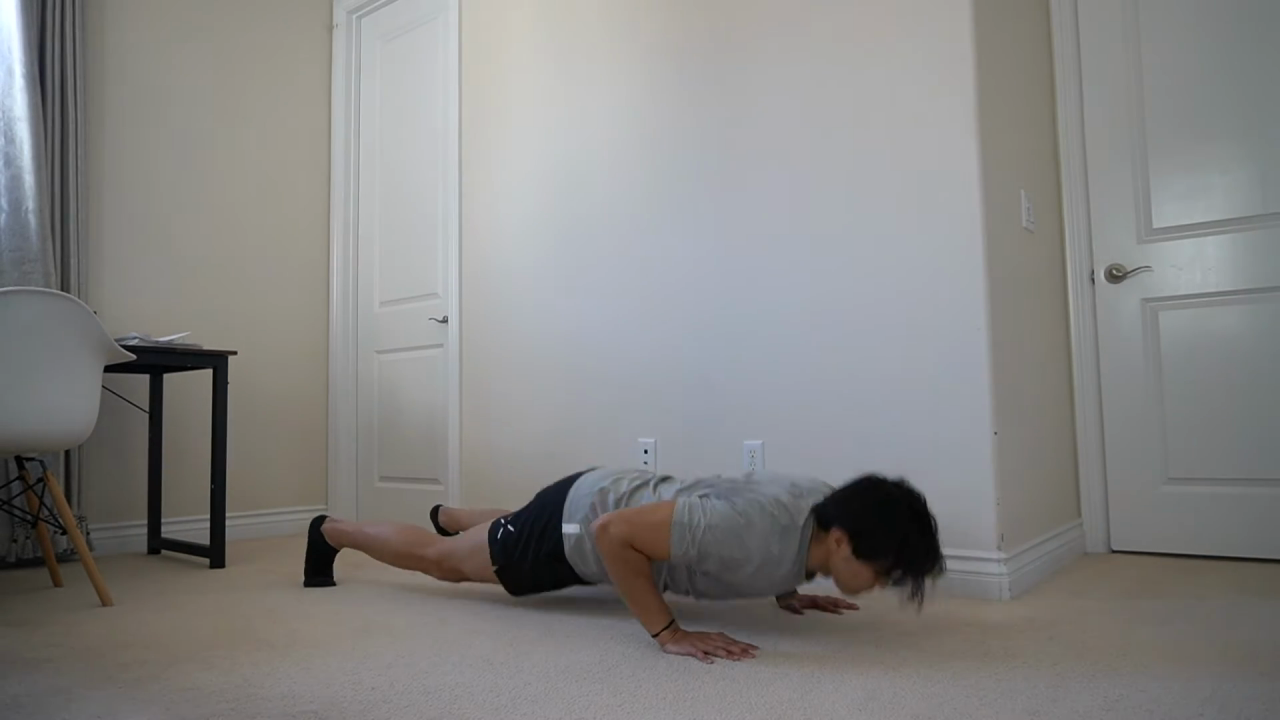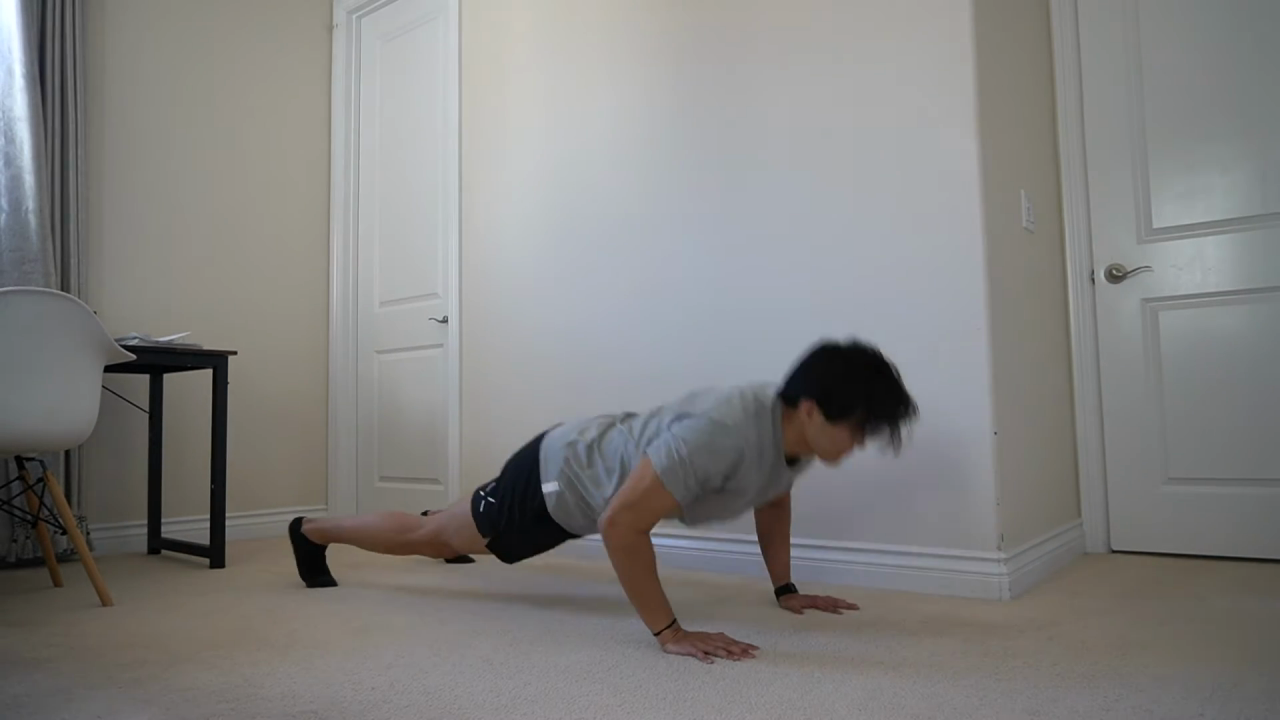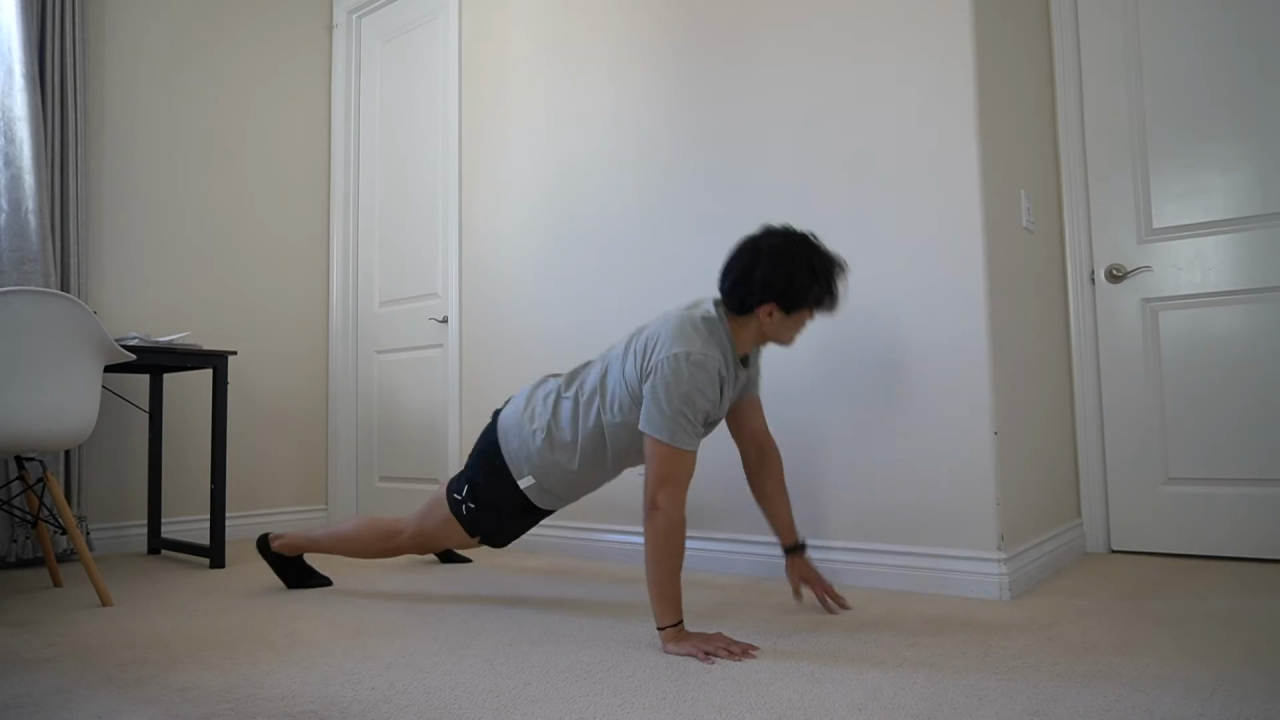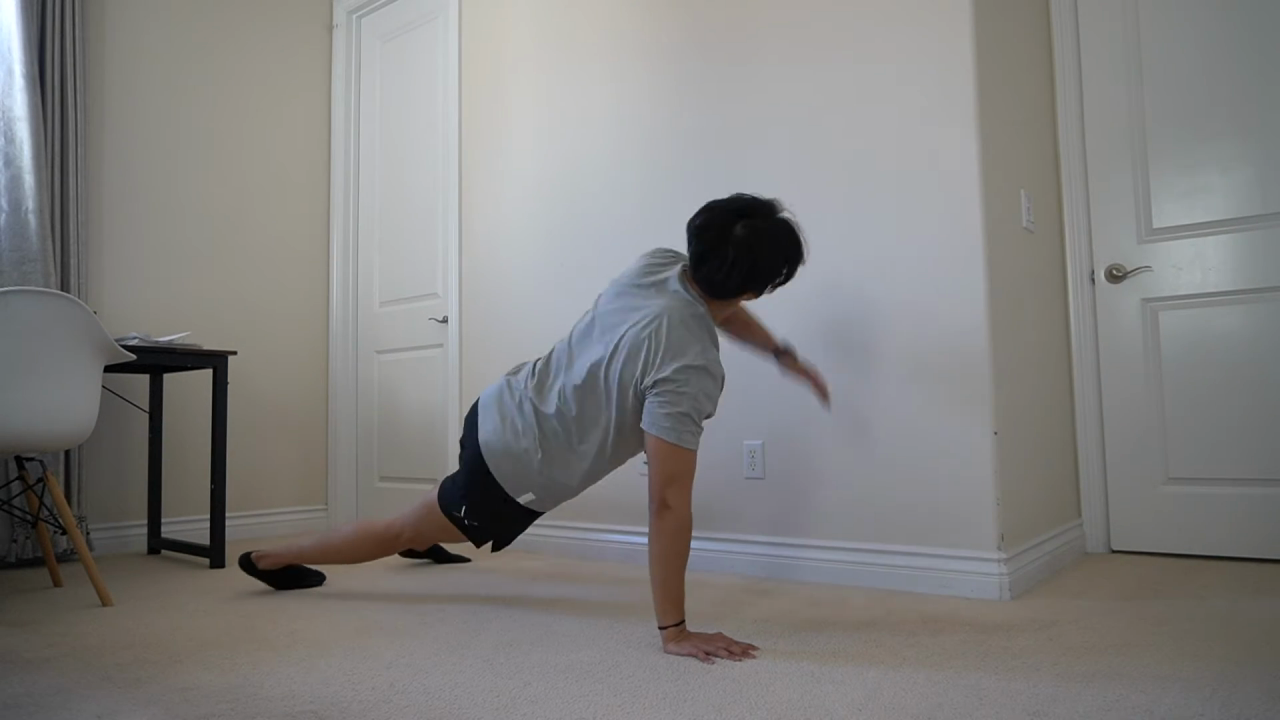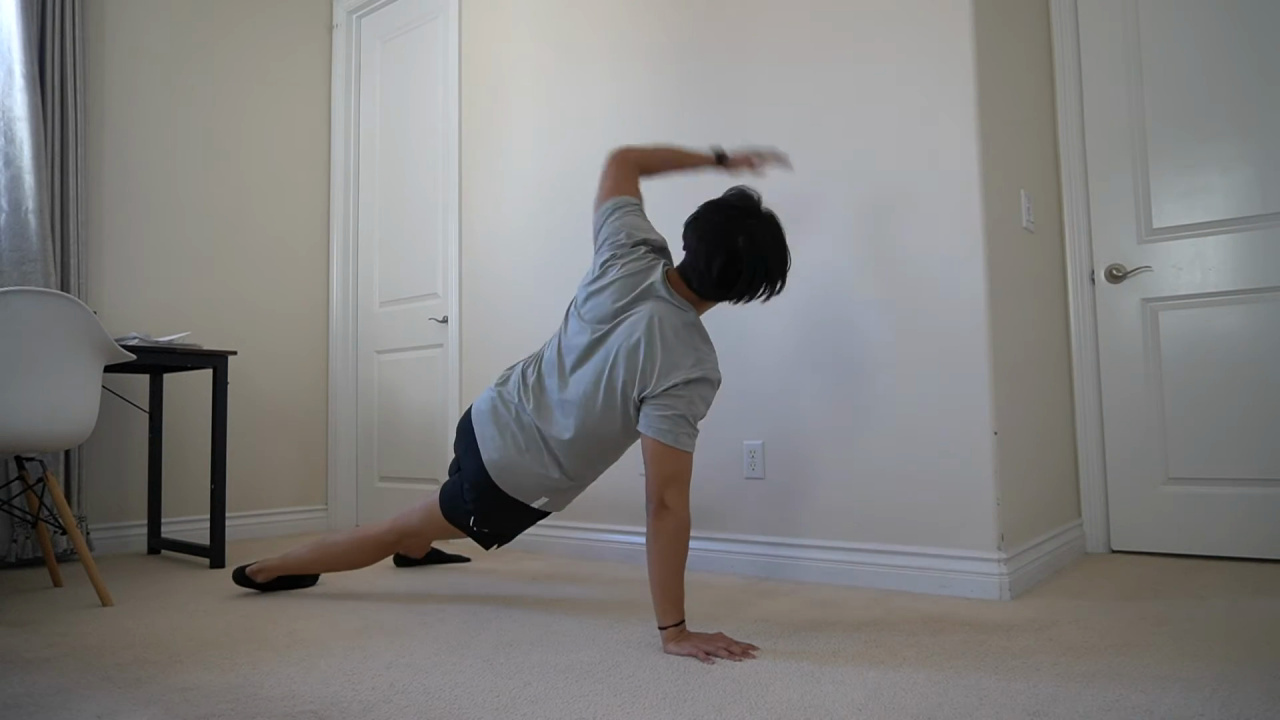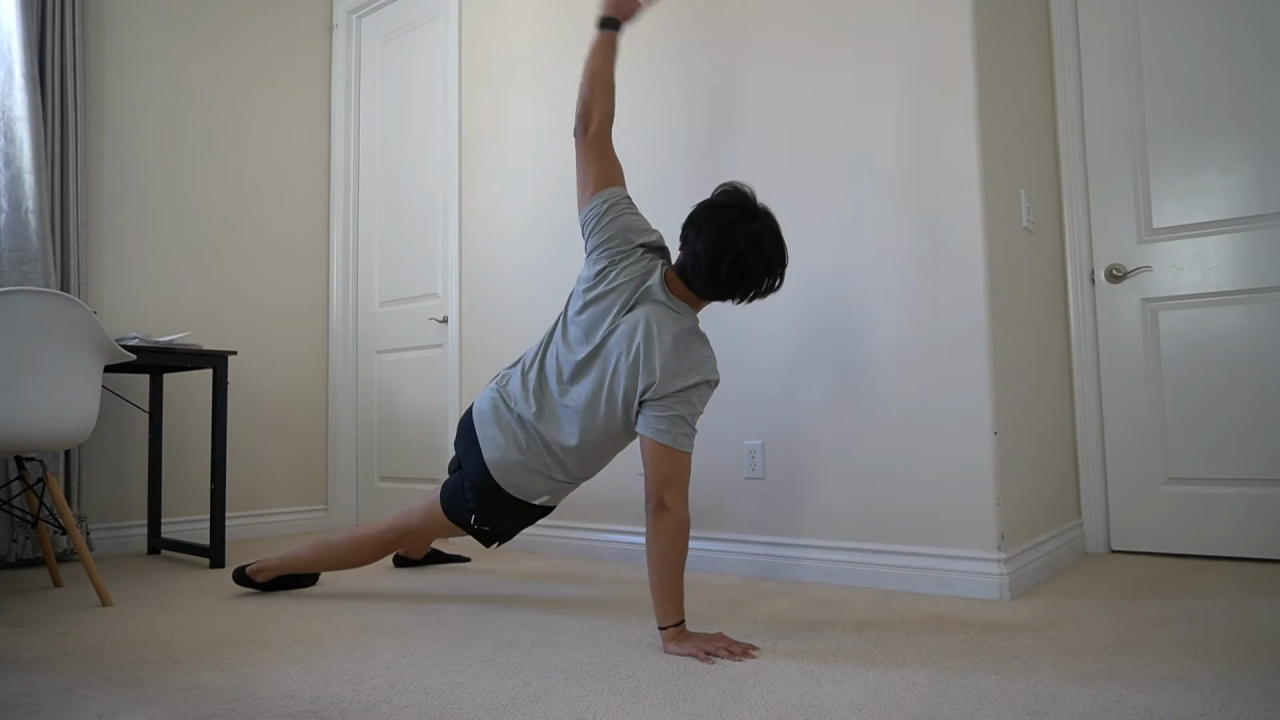
dt=0.2s
person 1, frame 1
left shoulder: (820, 505)
right shoulder: (751, 533)
right elbow: (610, 536)
left wrist: (790, 594)
right wrist: (668, 628)
left hip: (609, 499)
right hip: (581, 519)
right knee: (445, 561)
left ankle: (450, 518)
right ankle: (331, 531)
person 1, frame 2
left shoulder: (789, 431)
right shoulder: (722, 431)
left elbow: (772, 505)
right elbow: (620, 520)
left wrist: (787, 588)
right wrist: (668, 630)
left hip: (587, 461)
right hip: (559, 476)
right knee: (429, 537)
left ankle: (451, 519)
right ankle: (314, 533)
person 1, frame 3
left shoulder: (728, 336)
right shoulder: (692, 365)
left elbow: (758, 449)
right elbow: (663, 505)
left wrist: (794, 552)
right wrist: (672, 629)
left hip: (534, 417)
right hip: (529, 459)
right knee: (415, 533)
left ankle: (439, 542)
right ankle: (283, 547)
person 1, frame 4
left shoulder: (659, 263)
right shoulder: (691, 367)
left elbow: (712, 307)
right elbow: (669, 501)
left wrist: (782, 352)
right wrist: (673, 630)
left hip: (499, 409)
right hip: (516, 469)
right knee: (408, 528)
left ankle: (422, 542)
right ankle: (271, 559)
person 1, frame 5
left shoulder: (631, 259)
right shoulder: (689, 371)
left elbow: (618, 162)
right elbow: (666, 502)
left wrist: (719, 160)
right wrist: (672, 629)
left hip: (491, 417)
right hip: (518, 485)
right knee: (404, 529)
left ankle: (414, 548)
right ankle: (263, 569)
person 1, frame 6
left shoulder: (625, 254)
right shoulder: (686, 369)
left elbow: (590, 127)
right elbow: (665, 501)
right wrist: (673, 630)
left hip: (491, 417)
right hip: (518, 480)
right knee: (402, 528)
left ankle: (417, 552)
right ankle: (266, 570)
